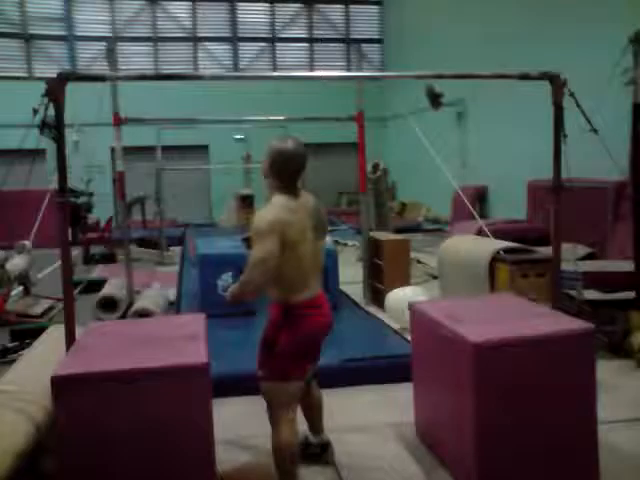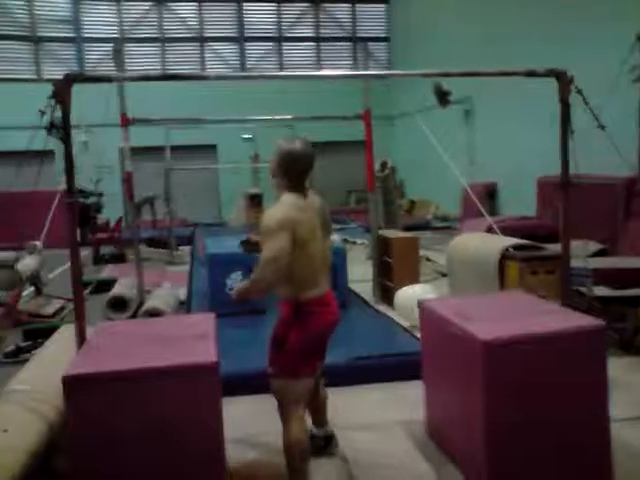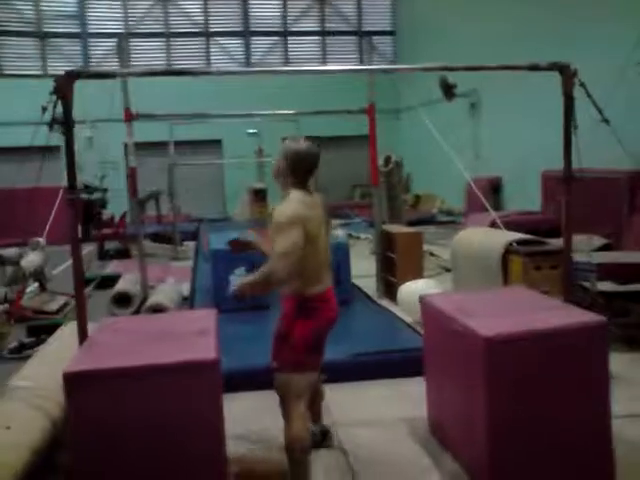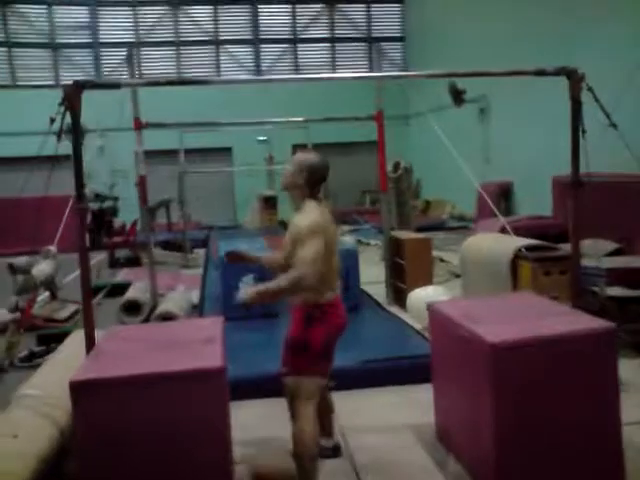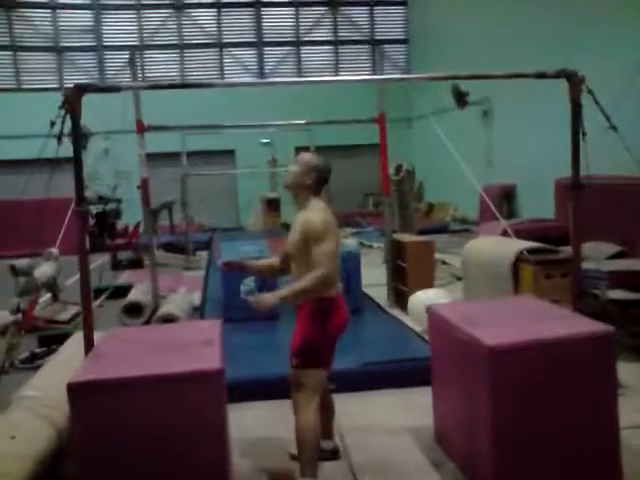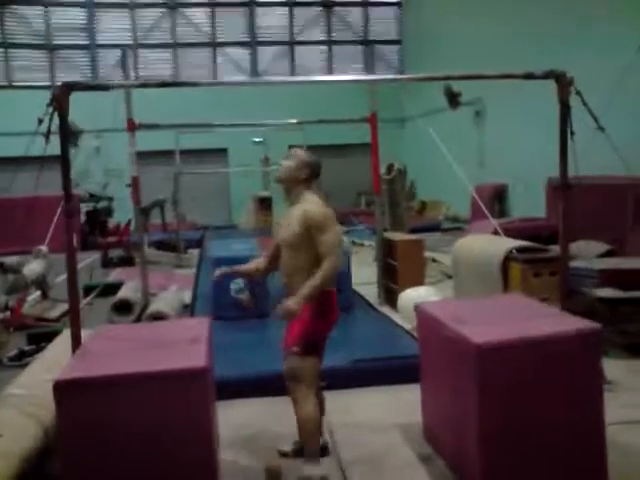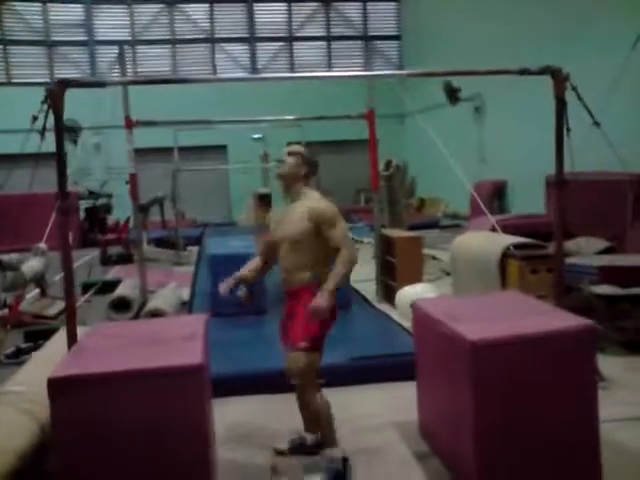
dt=0.1s
person 1, frame 1
left shoulder: (269, 217)
right shoulder: (312, 205)
left elbow: (257, 279)
left wrist: (235, 293)
left hip: (291, 316)
right hip: (319, 307)
left knee: (280, 408)
right knee: (304, 381)
right ankle: (318, 442)
person 1, frame 2
left shoulder: (279, 215)
right shoulder: (317, 205)
left elbow: (268, 276)
left wrist: (242, 290)
right wrist: (265, 246)
left hip: (301, 313)
right hip: (326, 304)
left knee: (291, 404)
right knee: (310, 377)
right ankle: (322, 434)
person 1, frame 3
left shoulder: (288, 212)
right shoulder: (313, 202)
left elbow: (280, 269)
left wrist: (246, 284)
right wrist: (257, 245)
left hip: (305, 308)
right hip: (320, 301)
left knee: (293, 399)
right knee: (307, 378)
right ankle: (319, 429)
person 1, frame 4
left shoulder: (307, 221)
right shoulder: (317, 213)
left elbow: (304, 276)
right elbow: (288, 262)
left wrist: (257, 292)
right wrist: (249, 258)
left hip: (315, 315)
right hip: (327, 309)
left knee: (301, 401)
right knee: (315, 384)
right ankle: (327, 441)
person 1, frame 5
left shoulder: (315, 220)
right shoulder: (306, 218)
left elbow: (326, 273)
right elbow: (284, 263)
left wrist: (278, 297)
right wrist: (243, 264)
left hip: (320, 310)
right hip: (313, 309)
left knee: (303, 393)
right knee: (315, 385)
right ankle: (326, 443)
person 1, frame 6
left shoulder: (314, 211)
right shoulder: (291, 213)
left elbow: (334, 261)
right elbow: (270, 261)
left wrist: (302, 296)
right wrist: (234, 270)
left hip: (314, 304)
right hip: (302, 303)
left knee: (299, 383)
right knee: (307, 378)
right ankle: (315, 441)
person 1, frame 7
left shoulder: (320, 208)
right shoulder: (281, 214)
left elbow: (346, 252)
right elbow: (264, 258)
left wrist: (327, 293)
right wrist: (235, 279)
left hip: (313, 299)
right hip: (292, 297)
left knee: (301, 375)
right knee: (300, 374)
left ankle: (332, 451)
right ankle: (312, 436)
